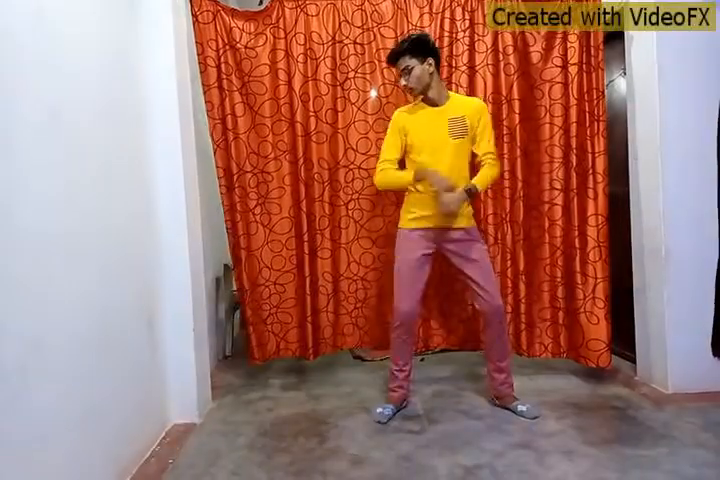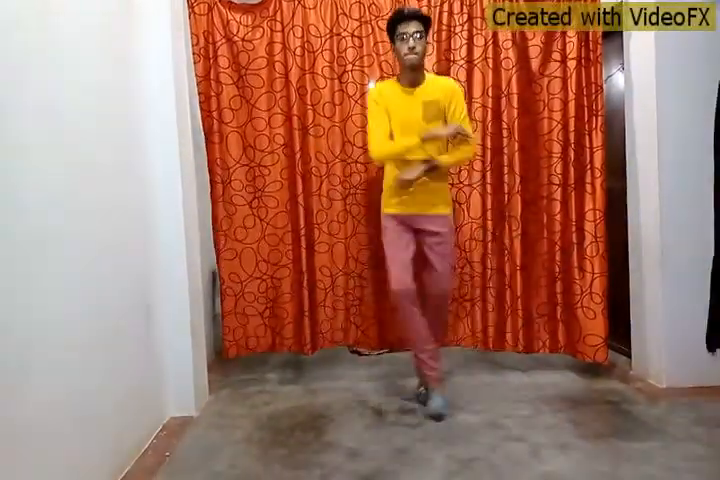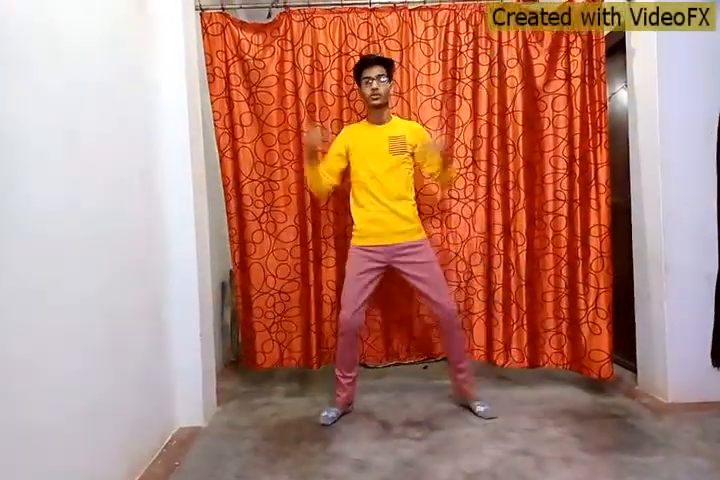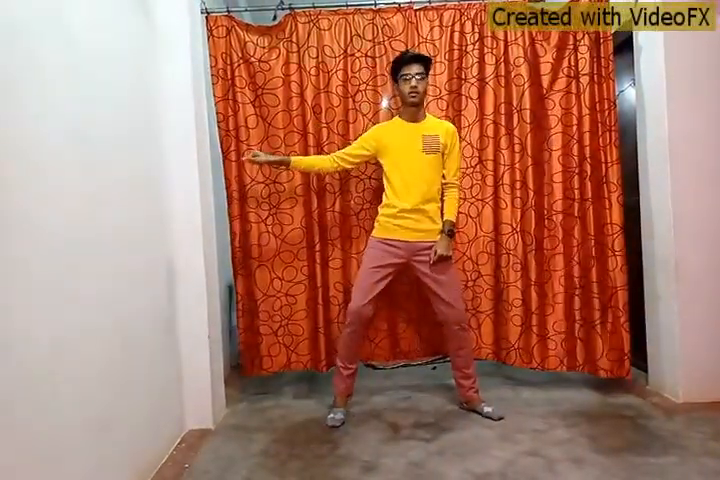
dt=1s
person 1, frame 1
left shoulder: (474, 108)
right shoulder: (403, 117)
left elbow: (490, 164)
right elbow: (382, 175)
left wrist: (466, 195)
right wrist: (423, 175)
left hip: (462, 226)
right hip: (416, 227)
left knee: (493, 305)
right knee: (405, 312)
left ankle: (503, 393)
right ankle: (397, 395)
person 1, frame 2
left shoulder: (448, 88)
right shoulder: (380, 95)
left elbow: (468, 146)
right elbow: (378, 151)
left wrist: (425, 169)
right wrist: (432, 134)
left hip: (437, 209)
right hip: (396, 211)
left knee: (439, 292)
right knee: (402, 289)
left ankle: (429, 372)
right ankle: (432, 379)
person 1, frame 3
left shoulder: (413, 132)
right shoulder: (348, 137)
left elbow: (435, 185)
right elbow: (321, 187)
left wrist: (439, 163)
right wrist: (313, 153)
left hip: (410, 241)
right hip: (365, 245)
left knee: (447, 312)
right knee: (349, 320)
left ankle: (466, 392)
right ankle: (343, 398)
person 1, frame 4
left shoulder: (446, 131)
right shoulder: (381, 133)
left elbow: (451, 187)
right elbow: (336, 161)
left wrist: (447, 233)
right wrist: (280, 160)
left hip: (431, 240)
right hip: (386, 238)
left knee: (455, 317)
right knee: (357, 312)
left ankle: (470, 395)
right ankle: (341, 396)
